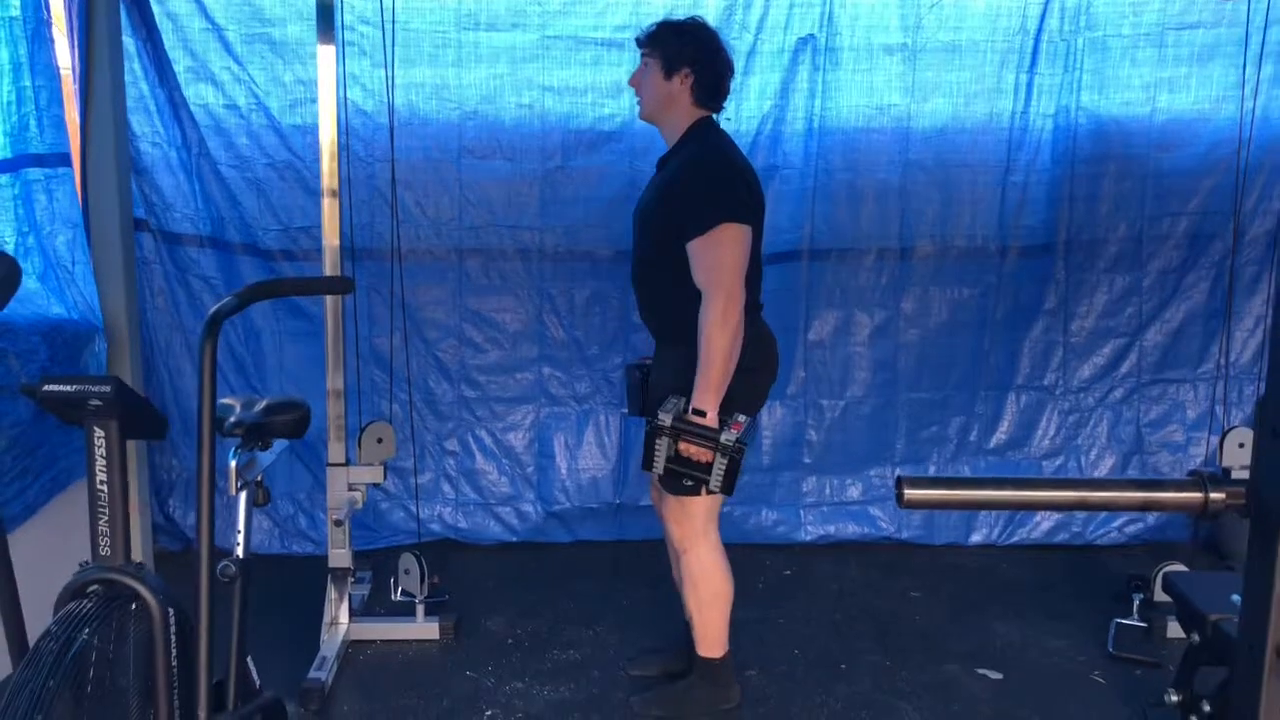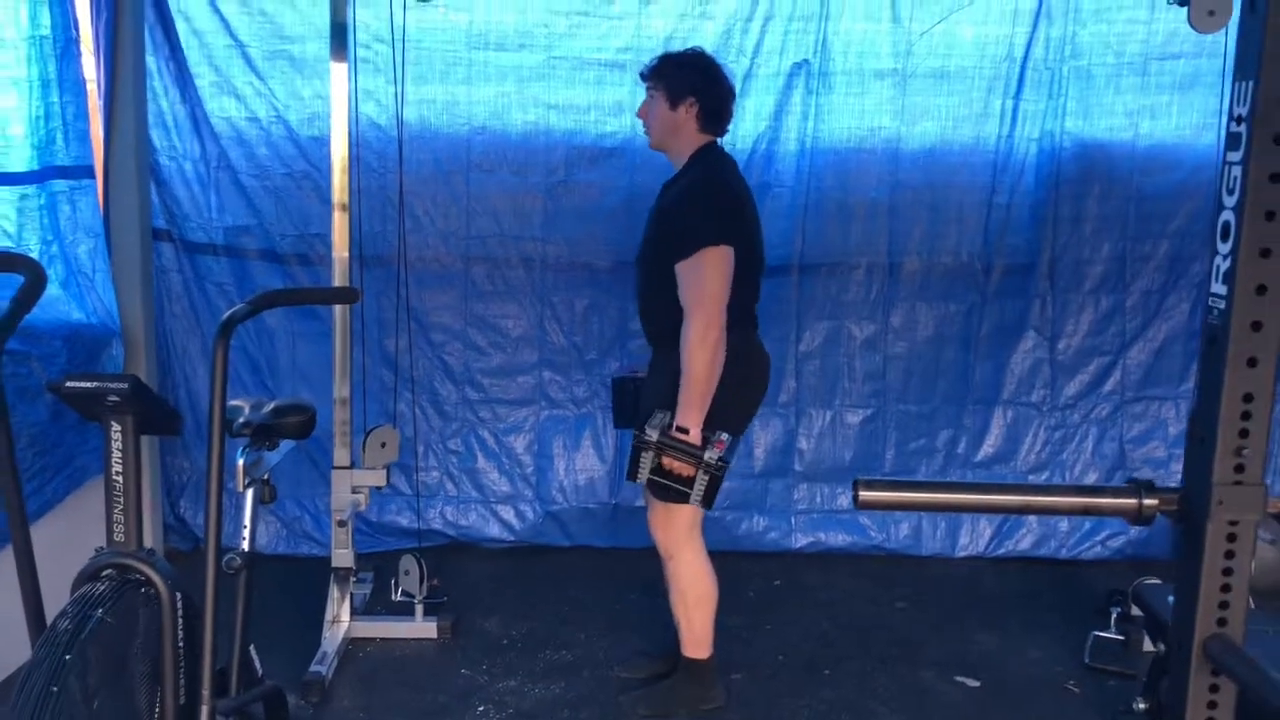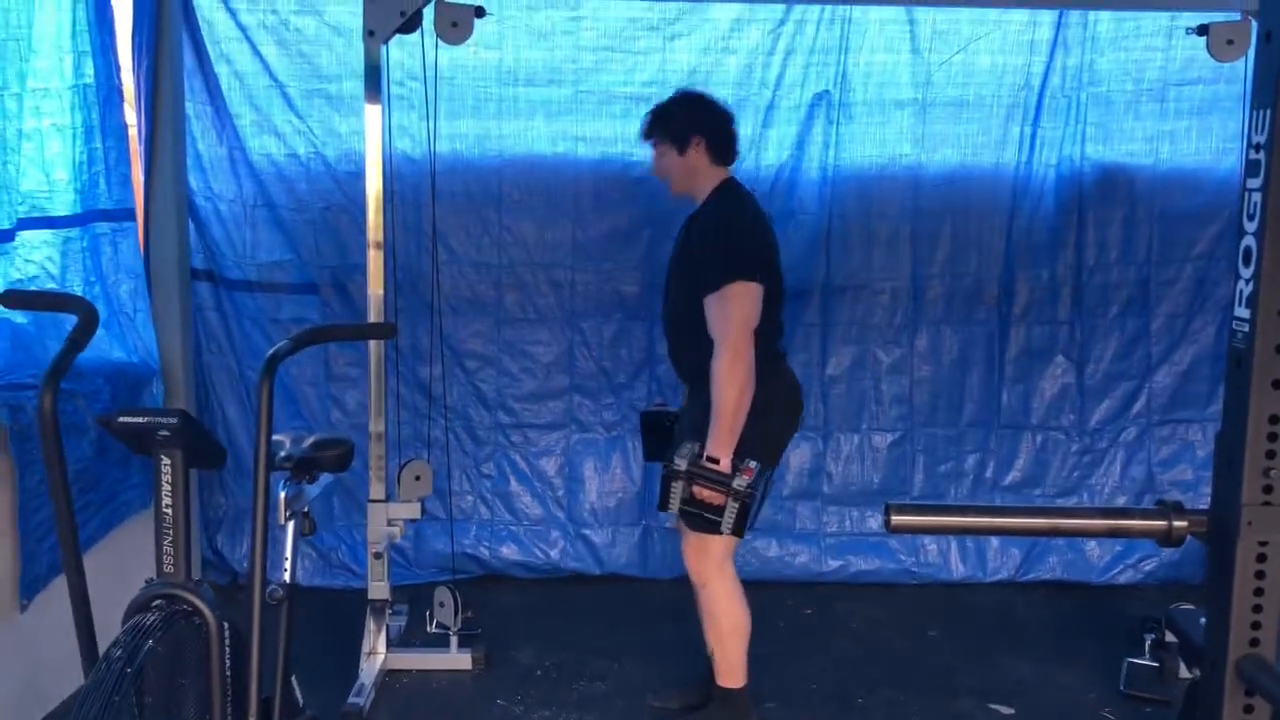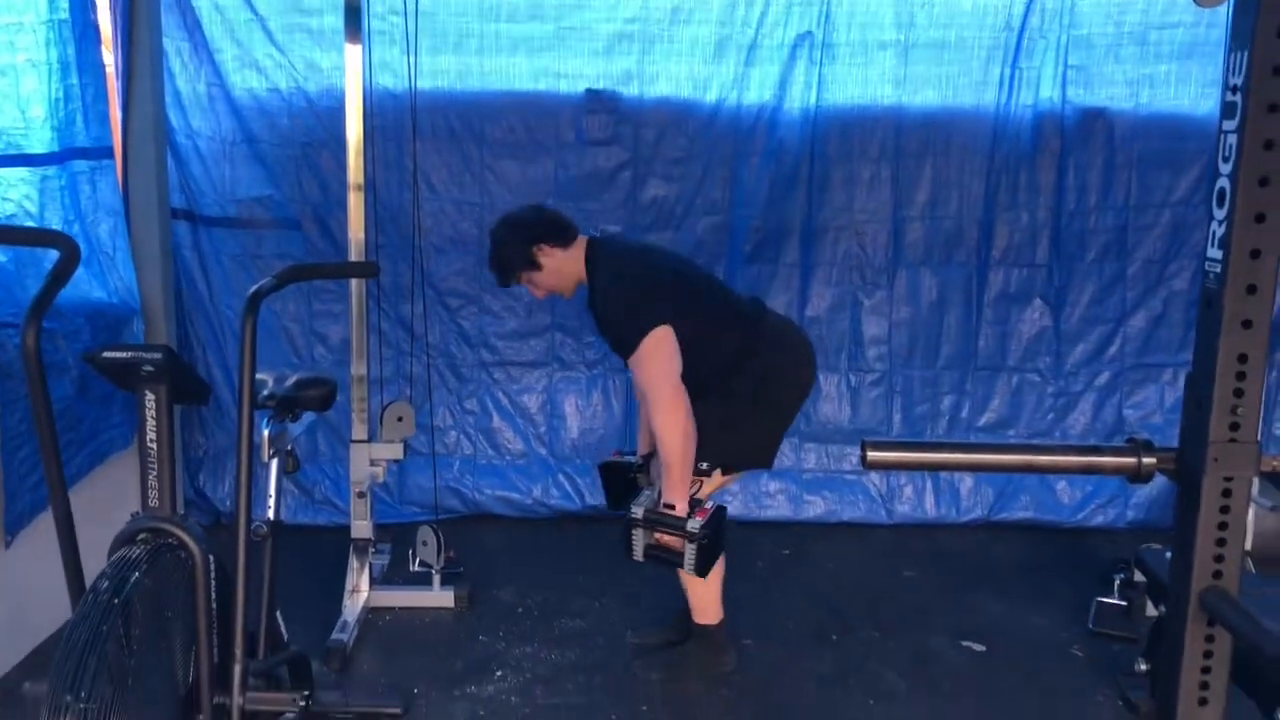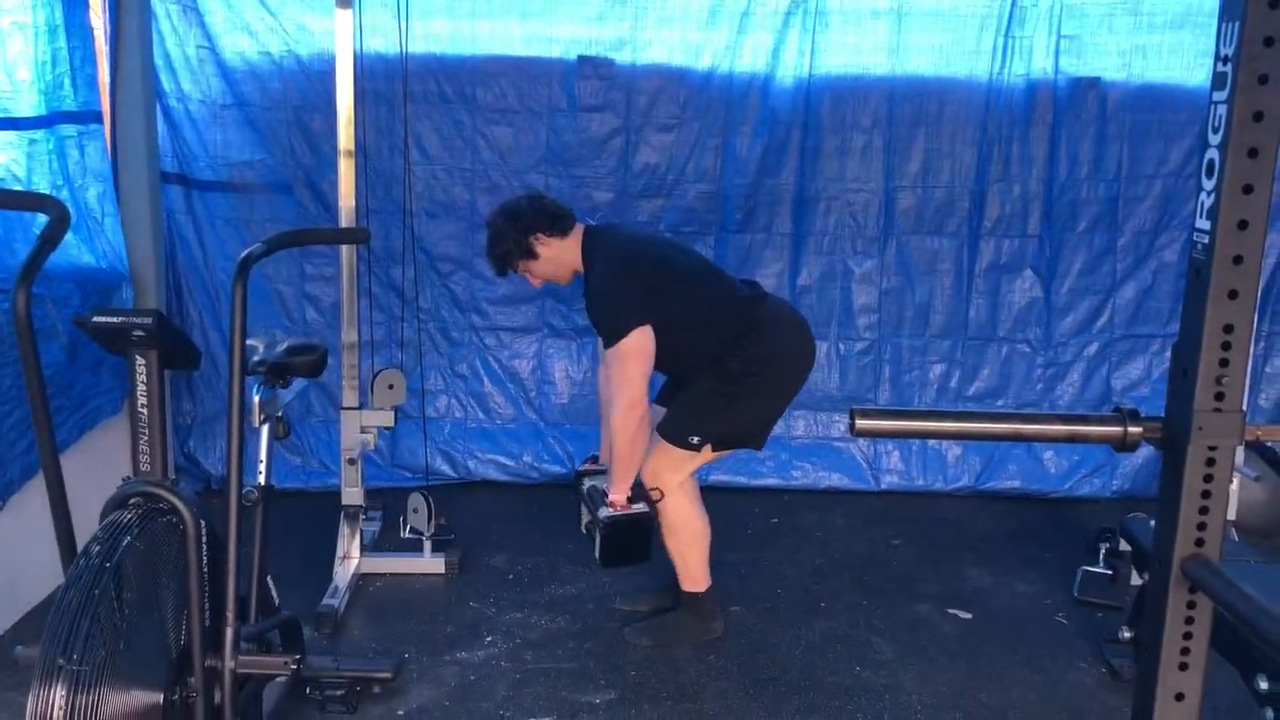
dt=1s
person 1, frame 1
left shoulder: (710, 168)
right shoulder: (684, 159)
left elbow: (723, 299)
left wrist: (706, 405)
left hip: (715, 366)
right hip: (684, 358)
left knee: (690, 521)
right knee: (671, 507)
right ankle: (697, 645)
person 1, frame 2
left shoulder: (702, 192)
right shoulder: (702, 180)
left elbow: (706, 320)
left wrist: (688, 421)
right wrist: (663, 388)
left hip: (709, 377)
right hip: (688, 368)
left knee: (673, 525)
right knee: (666, 514)
right ankle: (686, 648)
person 1, frame 3
left shoulder: (726, 225)
right shoulder: (717, 216)
left elbow: (734, 351)
left wrist: (718, 451)
right wrist: (695, 418)
left hip: (746, 409)
right hip: (723, 403)
left knee: (706, 554)
right knee: (698, 541)
person 1, frame 4
left shoulder: (618, 290)
right shoulder: (614, 265)
left elbow: (669, 403)
right elbow: (652, 375)
left wrist: (675, 500)
right wrist: (645, 452)
left hip: (769, 372)
right hip: (758, 360)
left knee: (683, 500)
right knee: (670, 478)
left ankle: (709, 643)
right ankle: (697, 617)
person 1, frame 5
left shoulder: (613, 279)
right shoulder: (608, 252)
left elbow: (630, 404)
right elbow: (613, 368)
left wrist: (617, 492)
right wrist: (607, 456)
left hip: (767, 355)
right hip: (749, 338)
left knee: (662, 470)
right knee: (660, 449)
left ankle: (698, 611)
right ankle: (685, 585)
